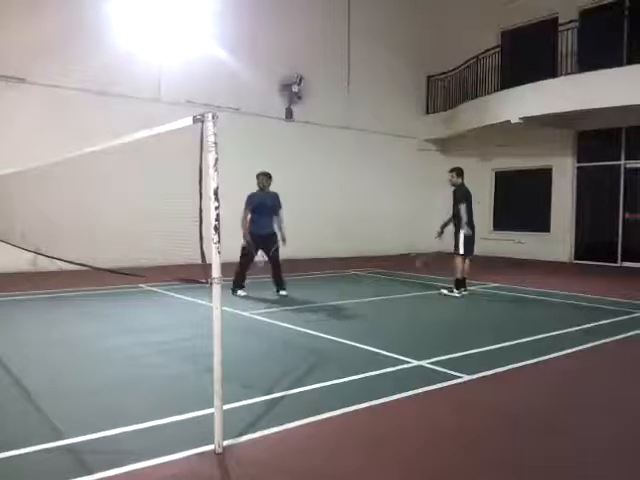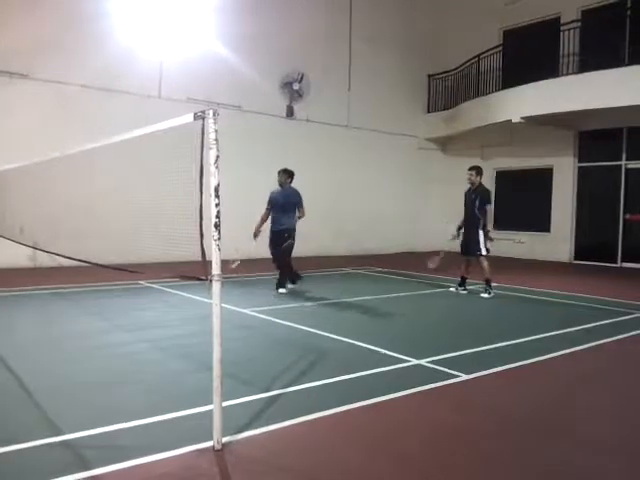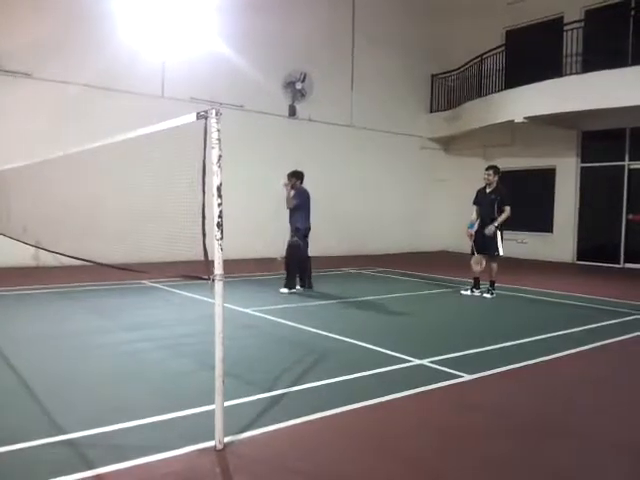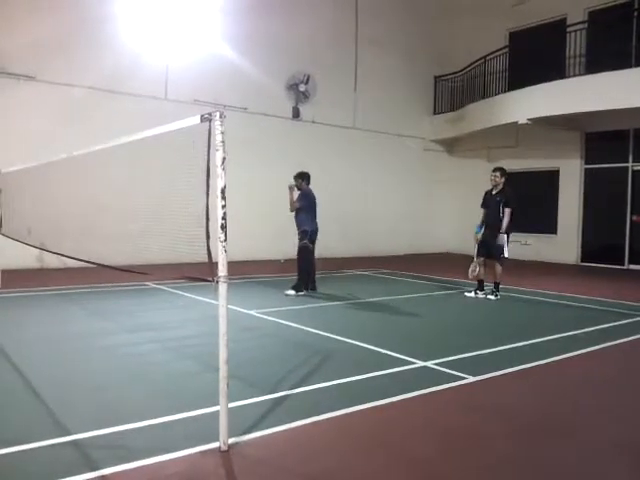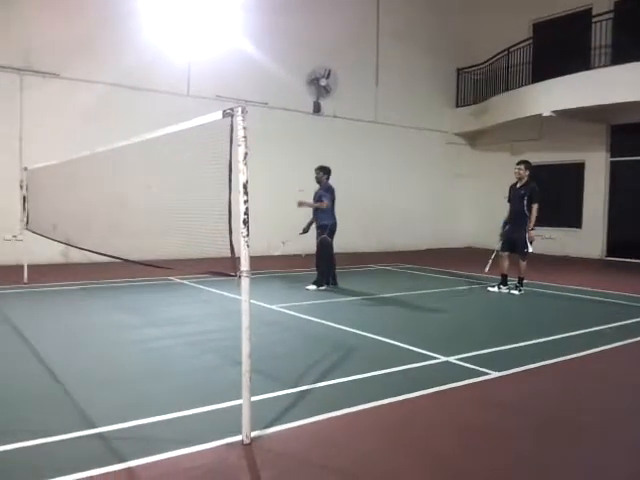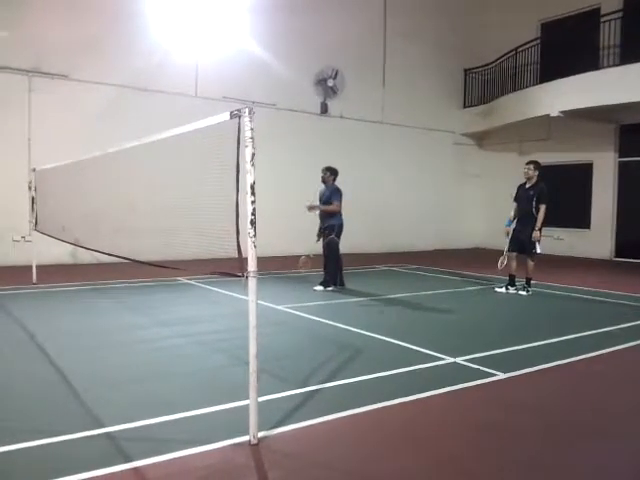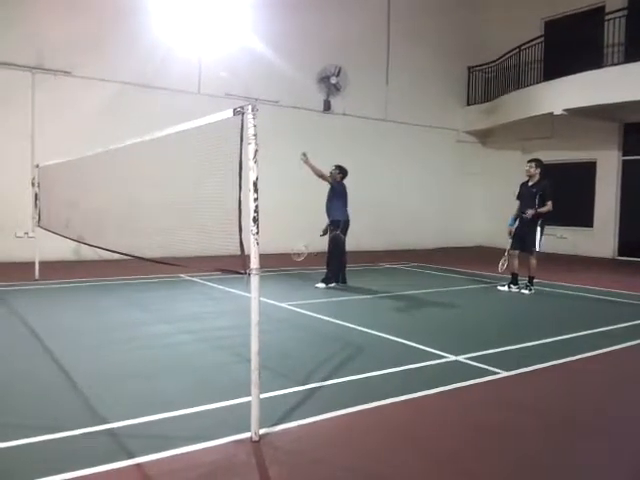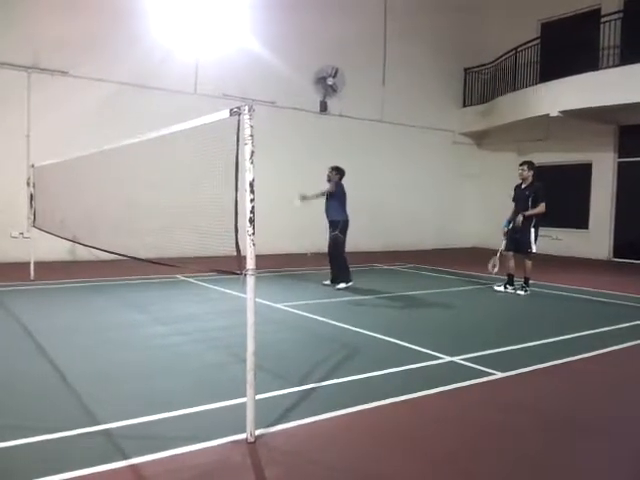
dt=0.5s
person 1, frame 1
left shoulder: (461, 191)
right shoulder: (461, 191)
left elbow: (463, 209)
right elbow: (455, 213)
left wrist: (464, 225)
right wrist: (443, 226)
left hip: (463, 229)
right hip: (463, 228)
left knee: (459, 256)
right knee: (465, 257)
left ankle: (457, 288)
right ankle: (462, 286)
person 1, frame 2
left shoulder: (484, 191)
right shoulder: (468, 192)
left elbow: (488, 211)
left wrist: (488, 230)
right wrist: (459, 228)
left hip: (479, 230)
right hip: (467, 230)
left knee: (481, 257)
right knee: (466, 257)
left ankle: (489, 287)
right ankle: (462, 285)
person 1, frame 3
left shoulder: (501, 192)
right shoulder: (480, 191)
left elbow: (507, 212)
left wrist: (494, 225)
right wrist: (471, 227)
left hip: (493, 231)
right hip: (480, 230)
left knee: (493, 259)
left ankle: (492, 288)
right ankle: (476, 287)
person 1, frame 4
left shoulder: (507, 194)
right shoulder: (487, 193)
left elbow: (507, 214)
left wrist: (502, 232)
right wrist: (479, 230)
left hip: (499, 234)
right hip: (486, 232)
left knee: (498, 261)
right knee: (480, 259)
left ankle: (496, 291)
right ankle: (480, 289)
person 1, frame 5
left shoulder: (532, 187)
right shoulder: (512, 187)
left elbow: (534, 209)
left wrist: (531, 229)
right wrist: (504, 226)
left hip: (523, 228)
right hip: (511, 227)
left knee: (522, 256)
right knee: (503, 254)
left ankle: (520, 285)
right ankle: (503, 284)
person 1, frame 6
left shoulder: (541, 188)
right shoulder: (521, 187)
left elbow: (542, 210)
left wrist: (537, 229)
right wrist: (509, 224)
left hip: (531, 229)
right hip: (518, 227)
left knee: (530, 257)
right knee: (511, 254)
left ankle: (527, 286)
right ankle: (511, 285)
person 1, frame 7
left shoulder: (544, 186)
right shoulder: (523, 185)
left elbow: (549, 206)
left wrist: (535, 212)
right wrist: (512, 223)
left hip: (534, 225)
right hip: (521, 225)
left knee: (531, 254)
right knee: (513, 252)
left ankle: (530, 285)
right ankle: (514, 283)
person 1, frame 8
left shoulder: (537, 187)
right shoulder: (517, 188)
left elbow: (542, 208)
left wrist: (524, 214)
right wrist: (507, 224)
left hip: (529, 227)
right hip: (515, 227)
left knee: (527, 256)
right knee: (508, 253)
left ankle: (525, 286)
right ankle: (509, 283)
person 2, frame 1
left shoulder: (274, 197)
right shoulder: (252, 197)
left elbow: (278, 215)
right elbow: (245, 216)
left wrist: (282, 232)
right wrist: (245, 233)
left hip: (270, 235)
right hip: (253, 235)
left knee: (275, 262)
right knee: (245, 262)
left ankle: (280, 287)
right ankle: (237, 288)
person 2, frame 2
left shoulder: (294, 193)
right shoulder: (274, 193)
left elbow: (302, 213)
right elbow: (267, 212)
left wrist: (292, 221)
right wrist: (258, 227)
left hip: (287, 231)
right hip: (275, 230)
left knee: (284, 258)
right knee: (277, 259)
left ankle: (281, 285)
right ankle: (294, 277)
person 2, frame 3
left shoulder: (301, 192)
right shoulder: (297, 193)
left elbow: (289, 205)
left wrist: (288, 190)
left hip: (300, 228)
right hip: (299, 228)
left knee: (291, 256)
right knee: (303, 257)
left ankle: (289, 285)
right ankle: (305, 283)
person 2, frame 4
left shoulder: (306, 194)
right shoulder: (306, 194)
left elbow: (292, 207)
left wrist: (291, 192)
left hip: (307, 231)
right hip: (307, 230)
left knee: (303, 259)
right knee: (308, 259)
left ankle: (299, 287)
right ankle: (310, 286)
person 2, frame 5
left shoulder: (327, 189)
right shoulder: (320, 189)
left elbow: (325, 205)
left wrist: (307, 204)
right wrist: (309, 224)
left hip: (327, 225)
right hip: (322, 225)
left knee: (322, 254)
right knee: (327, 254)
left ankle: (320, 282)
right ankle: (331, 281)
person 2, frame 6
left shoulder: (335, 190)
right shoulder: (323, 191)
left elbow: (336, 208)
left wrist: (318, 207)
right wrist: (320, 229)
left hip: (334, 226)
right hip: (327, 226)
left knee: (330, 255)
right knee: (333, 255)
left ankle: (327, 283)
right ankle: (338, 282)
person 2, frame 7
left shoulder: (339, 185)
right shoulder: (335, 188)
left elbow: (322, 175)
left wrist: (308, 162)
right wrist: (328, 226)
left hip: (340, 223)
right hip: (337, 223)
left knee: (333, 252)
right knee: (339, 252)
left ankle: (329, 280)
right ankle: (340, 279)
person 2, frame 8
left shoulder: (336, 185)
right shoulder: (335, 187)
left elbow: (326, 191)
left wrist: (309, 197)
left hip: (339, 223)
right hip: (335, 223)
left knee: (336, 251)
right knee: (332, 252)
left ankle: (346, 279)
right ankle: (335, 279)
